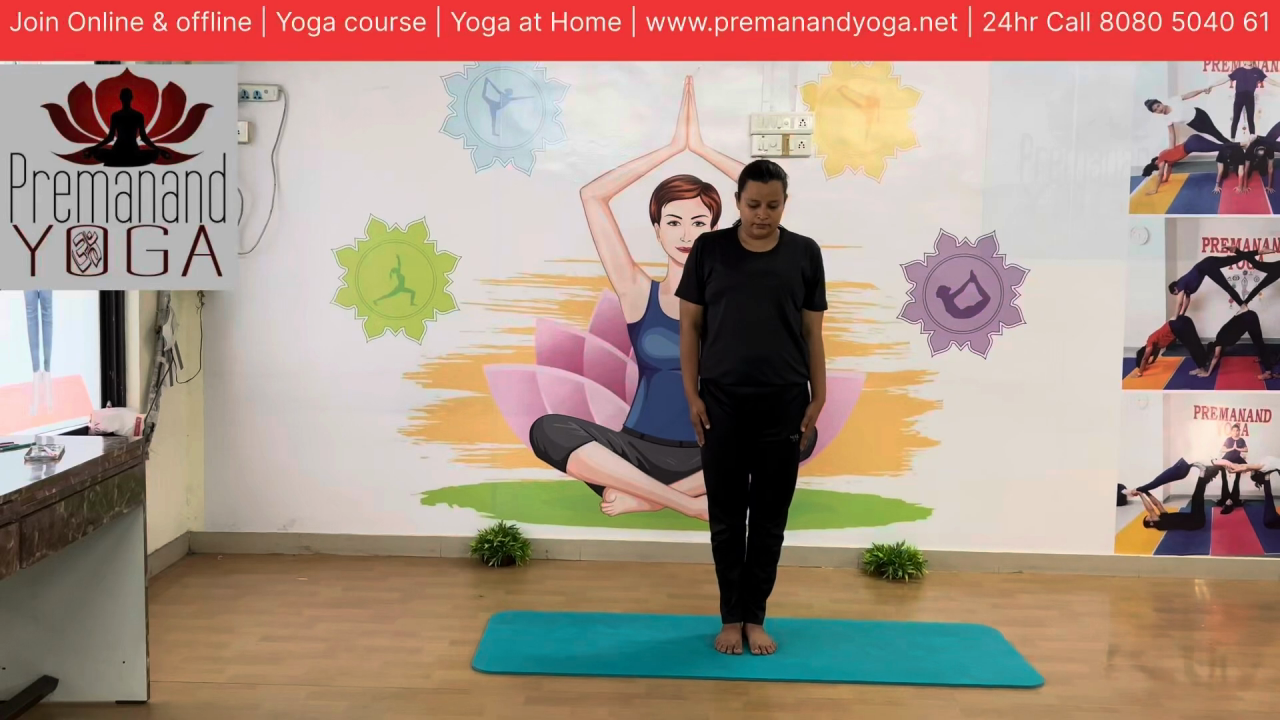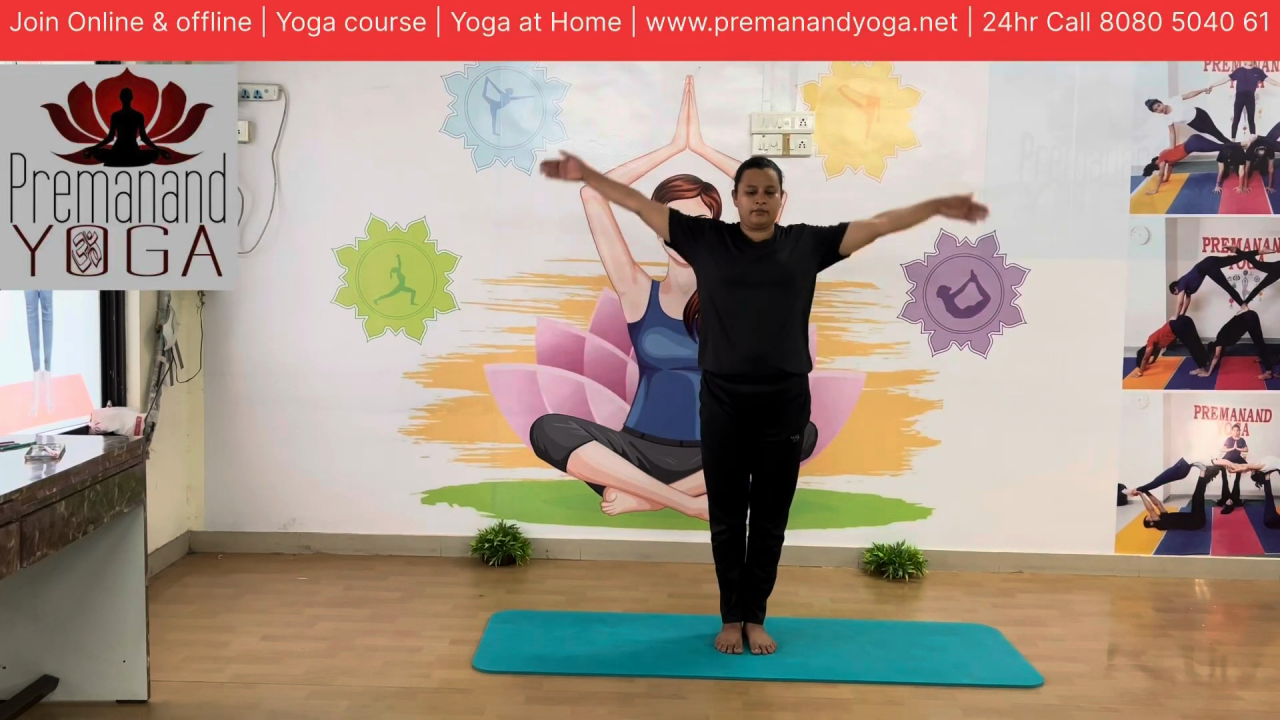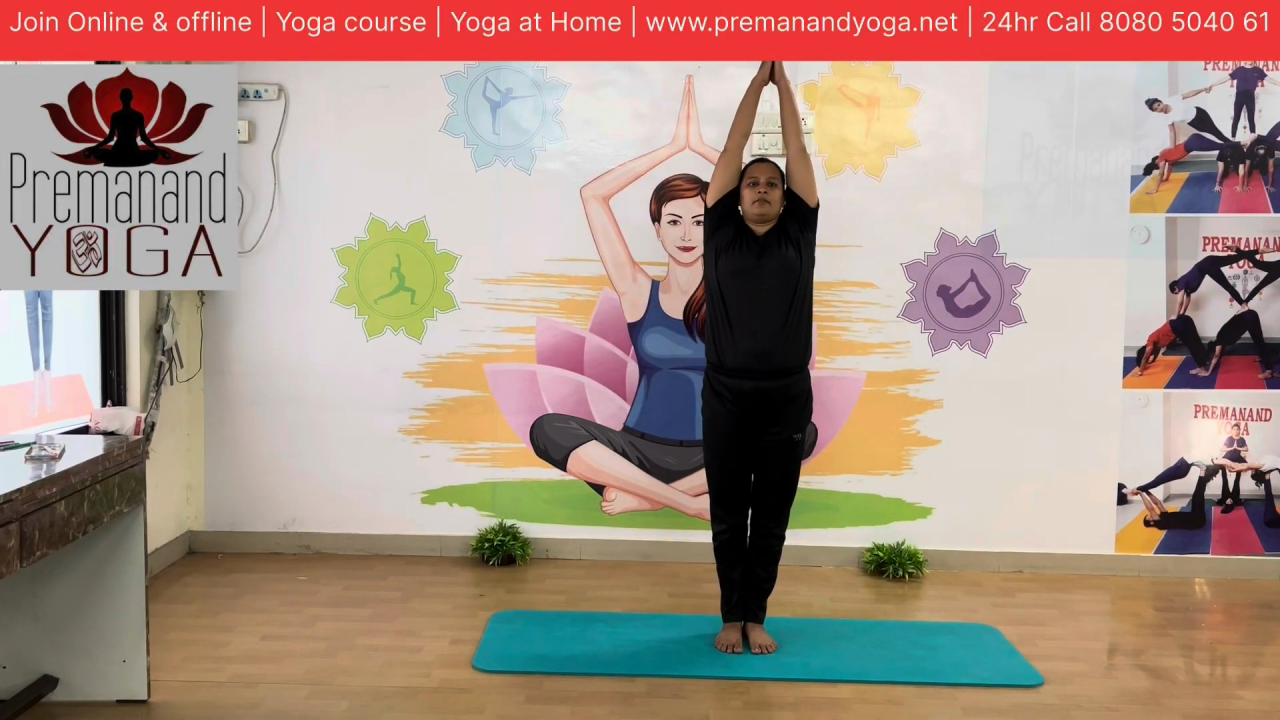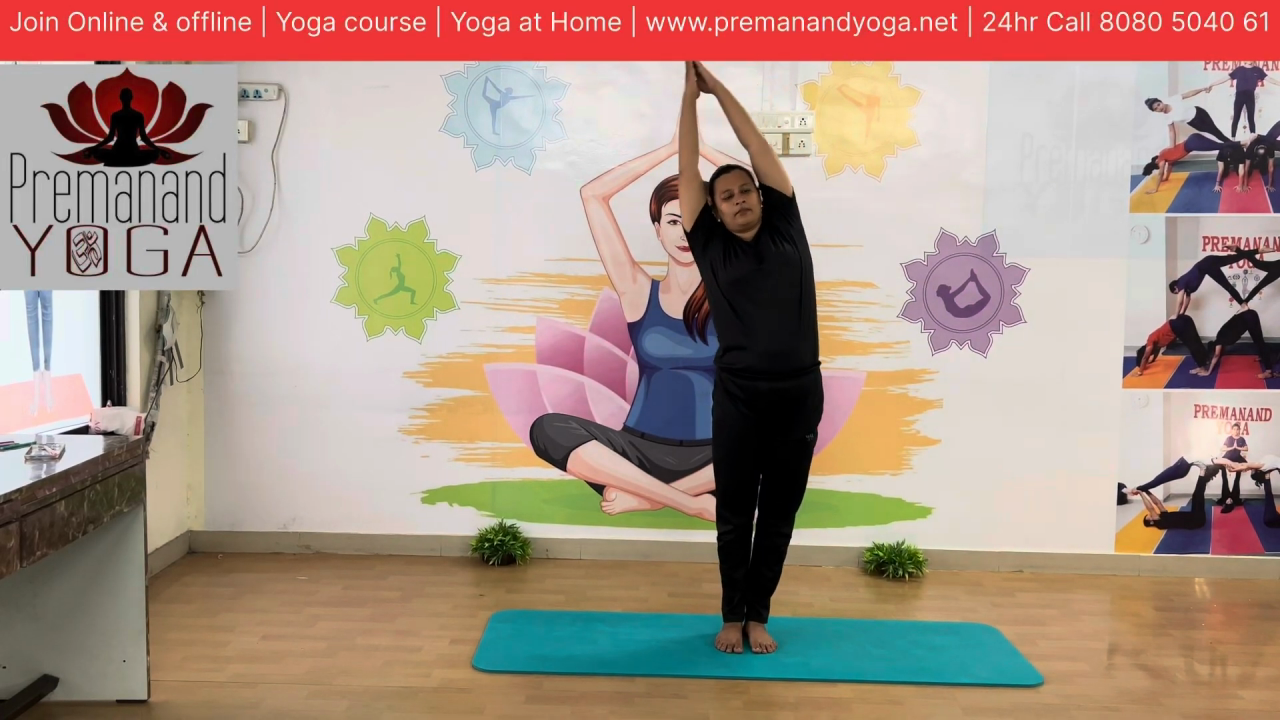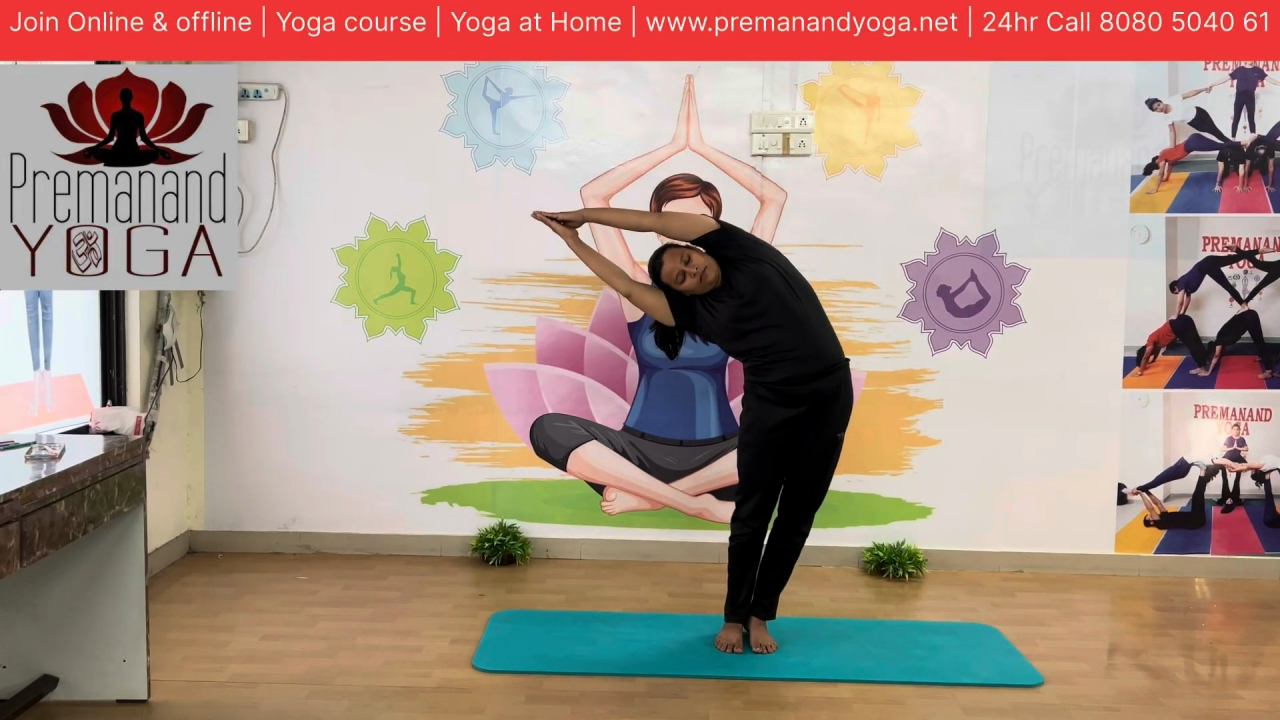
dt=1s
person 1, frame 1
left shoulder: (804, 253)
right shoulder: (709, 248)
left elbow: (812, 331)
right elbow: (690, 325)
left wrist: (818, 399)
right wrist: (692, 394)
left hip: (783, 403)
right hip: (722, 401)
left knee: (770, 516)
right knee: (727, 515)
left ankle: (755, 616)
right ankle: (731, 616)
person 1, frame 2
left shoulder: (805, 243)
right shoulder: (707, 239)
left elbow: (874, 226)
right elbow: (644, 207)
left wrist: (935, 207)
right wrist: (588, 177)
left hip: (784, 400)
right hip: (723, 400)
left knee: (770, 518)
right knee: (726, 516)
left ankle: (755, 616)
right ankle: (730, 617)
person 1, frame 3
left shoulder: (800, 232)
right shoulder: (721, 231)
left elbow: (798, 152)
right elbow: (731, 149)
left wrist: (783, 82)
right wrist: (756, 82)
left hip: (786, 396)
right hip: (726, 395)
left knee: (771, 516)
right knee: (728, 514)
left ankle: (755, 615)
right ankle: (731, 615)
person 1, frame 4
left shoulder: (786, 228)
right shoulder: (711, 247)
left elbow: (759, 149)
right elbow: (688, 172)
left wrist: (722, 91)
right wrist: (690, 98)
left hip: (798, 393)
right hip: (738, 395)
left knee: (778, 515)
right knee: (734, 514)
left ankle: (758, 615)
right ankle: (732, 616)
person 1, frame 5
left shoulder: (739, 250)
right shoulder: (695, 310)
left elbow: (657, 223)
right elbow: (628, 287)
right wrist: (574, 237)
left hip: (830, 392)
right hip: (772, 401)
left knee: (797, 516)
right knee: (752, 515)
left ankle: (760, 615)
right ankle: (734, 616)
person 2, frame 1
right shoulder: (637, 292)
right elbow: (592, 196)
left wrist: (700, 147)
right wrist: (673, 147)
left hip: (709, 456)
right hip: (641, 452)
right knee: (548, 431)
left ankle: (642, 496)
right ankle: (692, 501)
person 2, frame 2
right shoulder: (638, 292)
right elbow: (592, 196)
left wrist: (700, 146)
right wrist: (674, 147)
right hip: (642, 452)
left knee: (801, 432)
right knee: (548, 430)
left ankle: (646, 496)
right ankle: (695, 503)
person 2, frame 3
right shoulder: (638, 290)
right elbow: (592, 195)
left wrist: (699, 145)
right wrist: (673, 146)
right hip: (641, 453)
left knee: (801, 432)
right knee: (548, 430)
left ankle: (646, 495)
right ankle: (695, 503)
person 2, frame 4
right shoulder: (637, 291)
right elbow: (592, 196)
left wrist: (700, 147)
right wrist: (674, 147)
left hip: (712, 459)
right hip: (640, 454)
right knee: (548, 430)
left ankle: (648, 498)
right ankle: (695, 505)
person 2, frame 5
right shoulder: (639, 290)
left elbow: (775, 198)
right elbow: (593, 195)
left wrist: (700, 146)
right wrist: (673, 146)
left hip: (714, 454)
right hip: (642, 452)
right knee: (549, 429)
left ankle: (647, 495)
right ankle: (699, 503)
